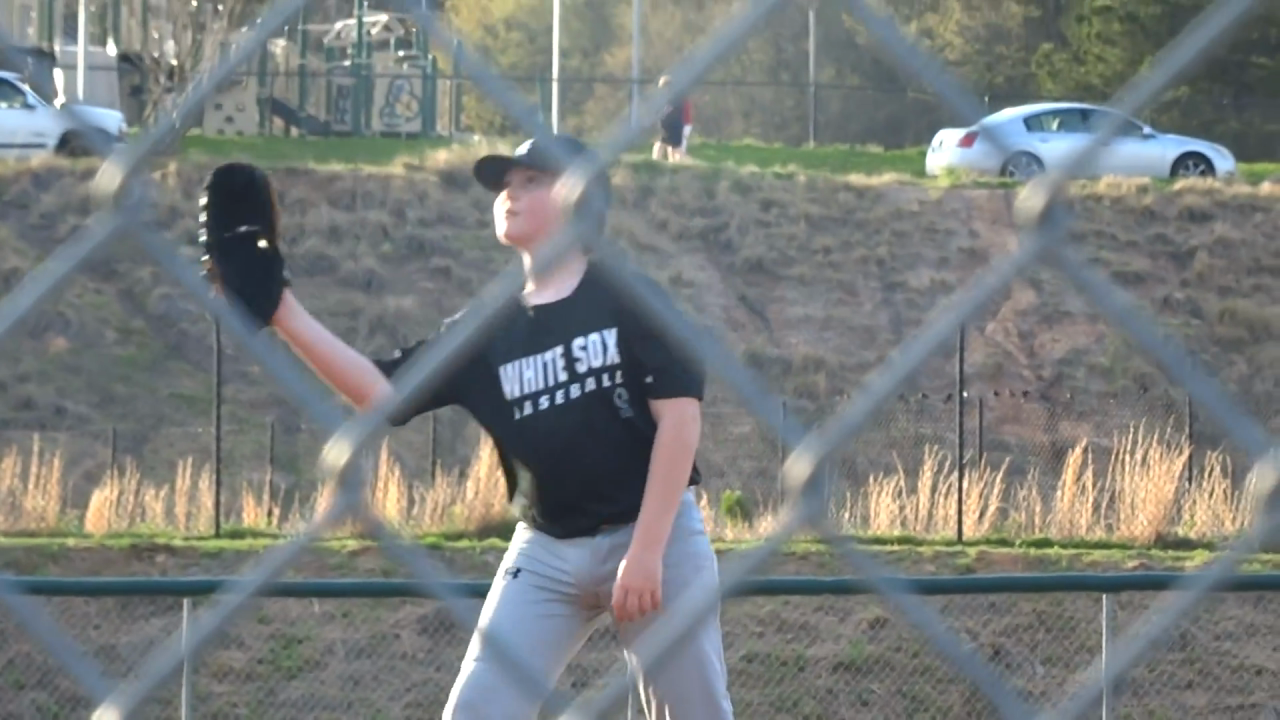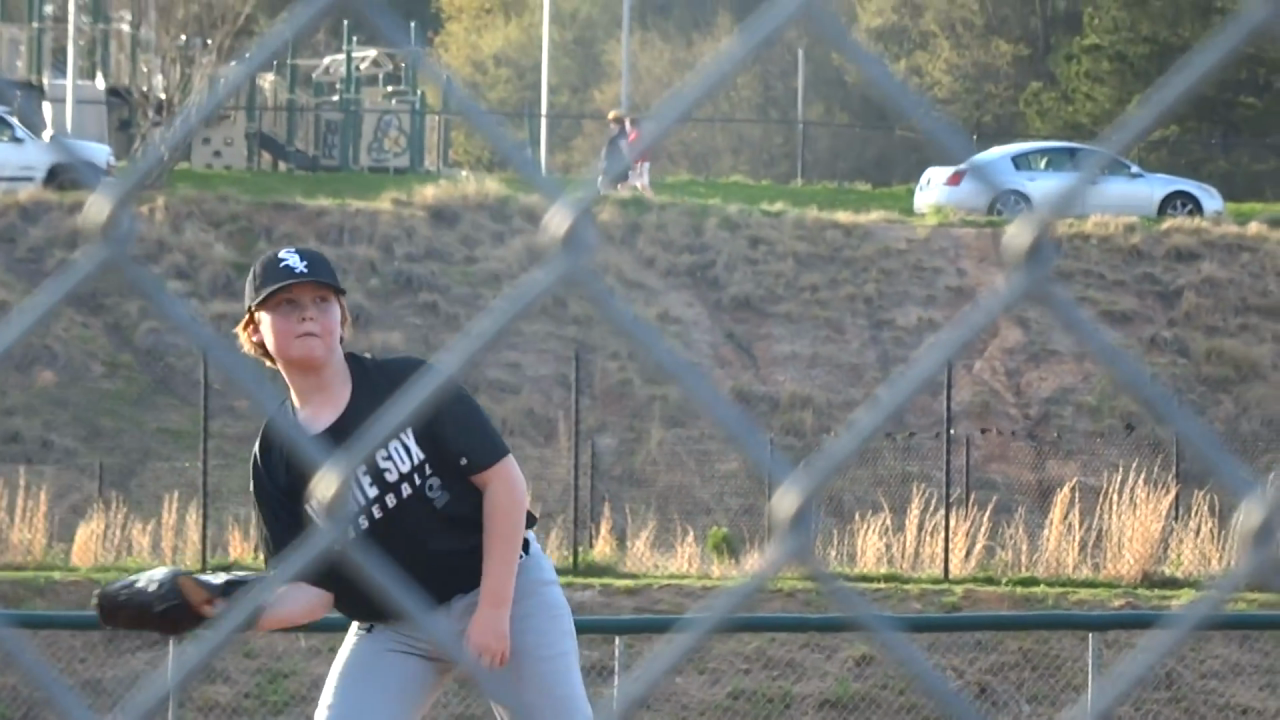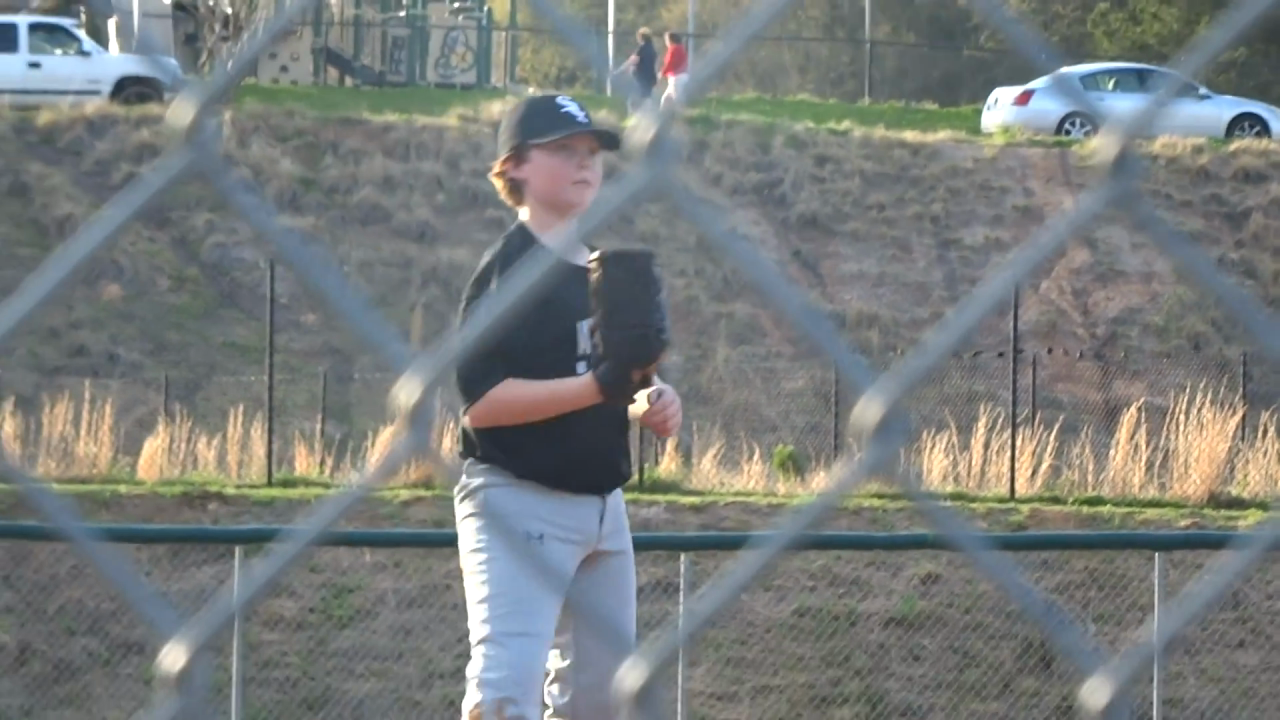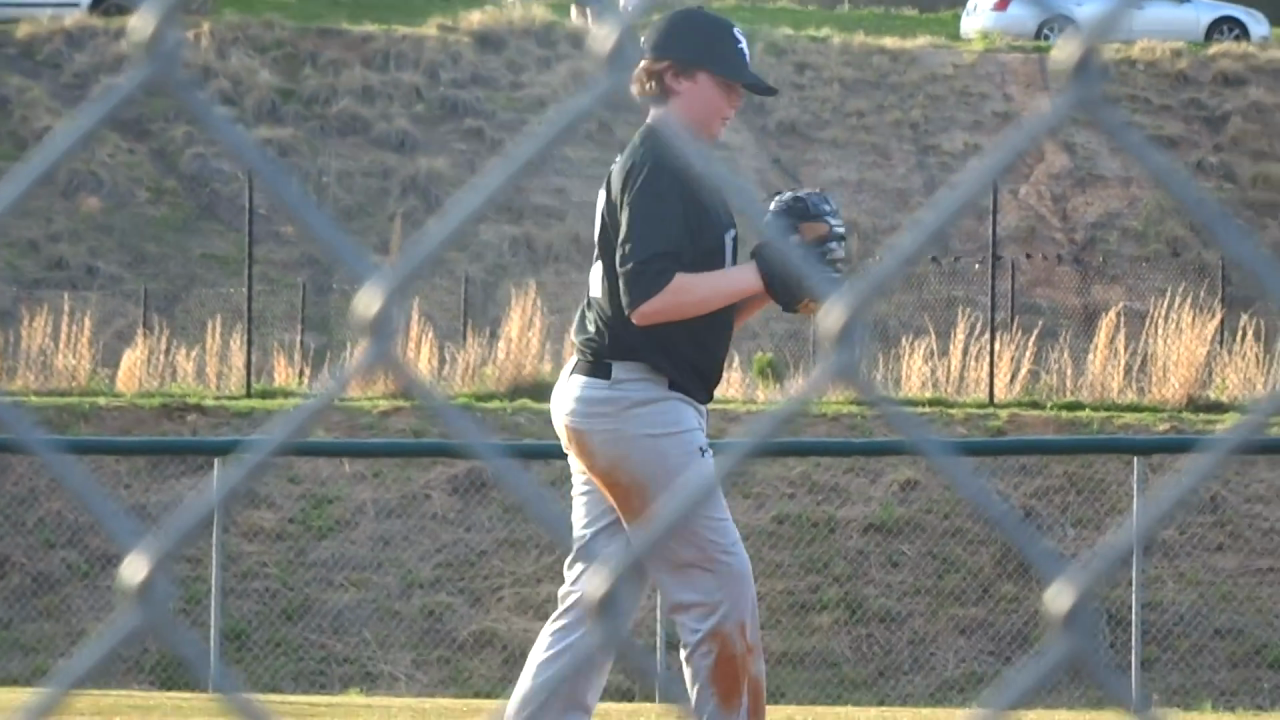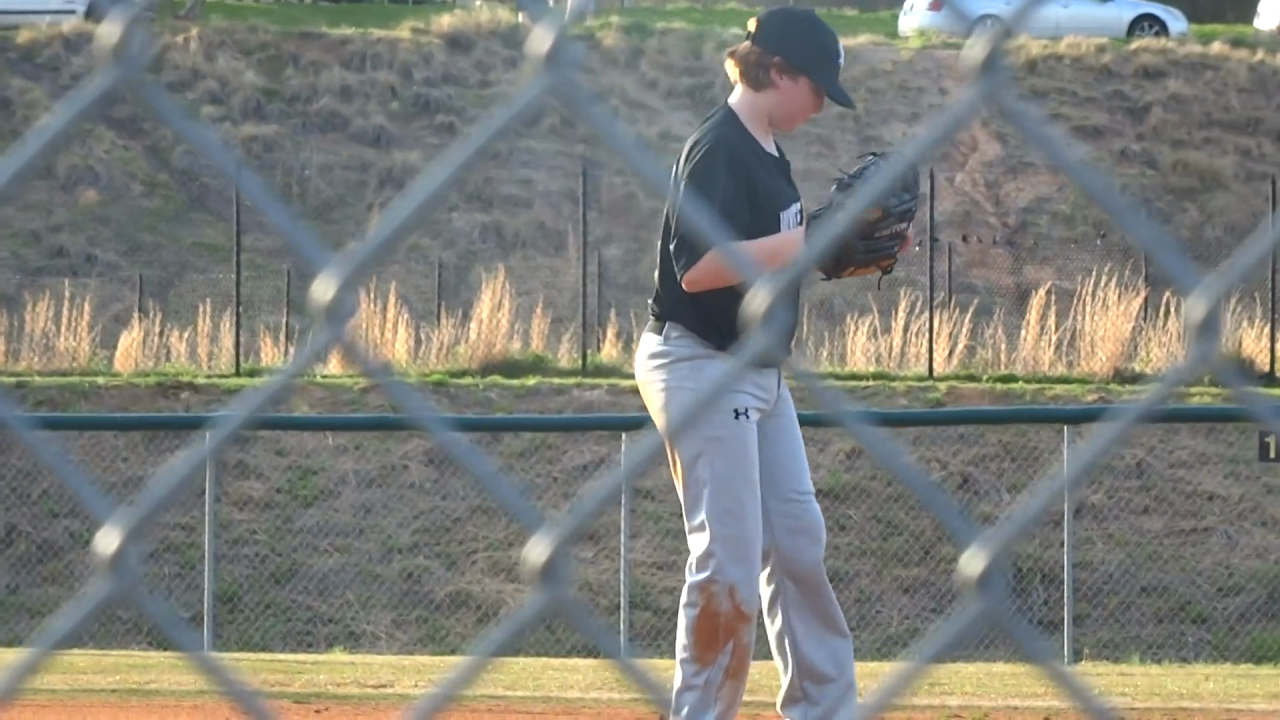
dt=0.5s
person 1, frame 1
left shoulder: (627, 302)
right shoulder: (482, 332)
left elbow: (679, 417)
right elbow: (377, 390)
left wrist: (648, 549)
right wrist: (280, 306)
left hip: (654, 537)
right hip: (547, 549)
person 1, frame 2
left shoulder: (411, 386)
right shoulder: (275, 454)
left elbow: (504, 479)
right elbow: (311, 589)
left wrist: (494, 608)
left hip: (509, 590)
right hip: (393, 626)
person 1, frame 3
right shoulder: (509, 271)
right elbow: (478, 405)
left wrist: (660, 404)
right wrist: (598, 386)
left hip: (601, 508)
right hip: (515, 504)
person 1, frame 4
left shoulder: (675, 171)
right shoulder: (656, 170)
left elbow: (709, 313)
right elbow: (650, 299)
left wrist: (769, 283)
right wrist: (761, 274)
left hip: (613, 403)
right hip: (638, 405)
left knee: (594, 597)
right knee: (720, 591)
person 1, frame 5
left shoulder: (769, 155)
right shoulder: (718, 149)
right elbow: (695, 268)
right wrist: (810, 241)
left hip: (758, 373)
right hip: (697, 370)
left knee: (799, 541)
right knee: (727, 549)
